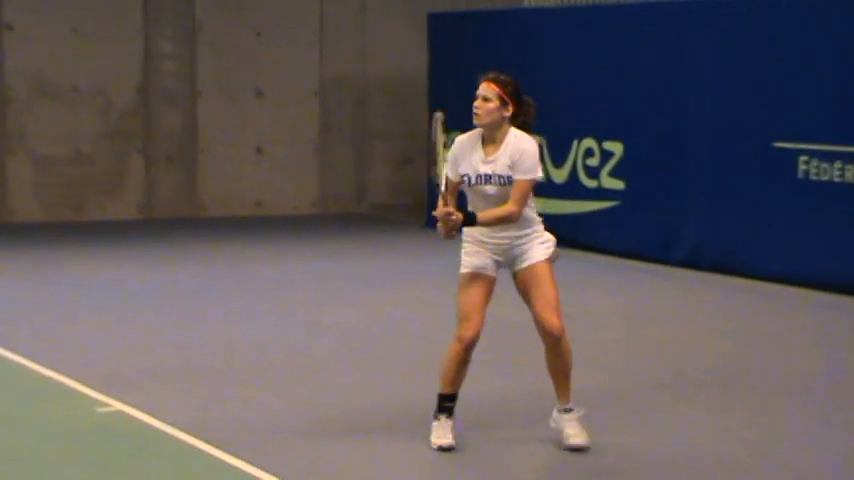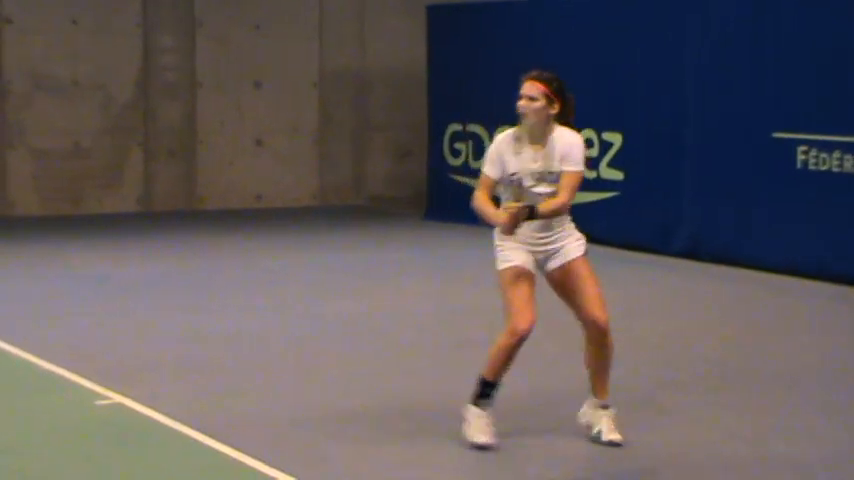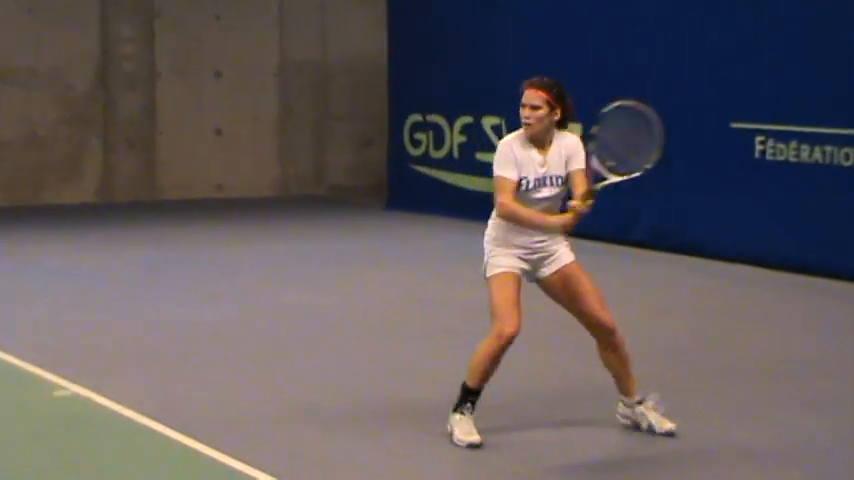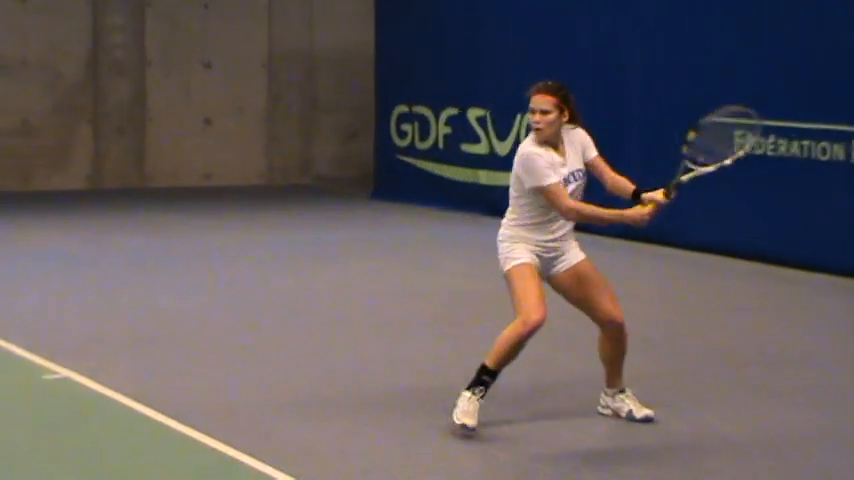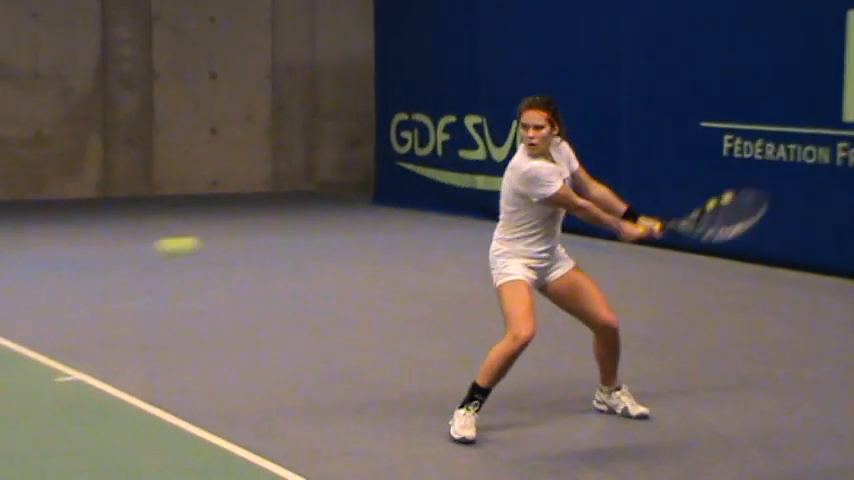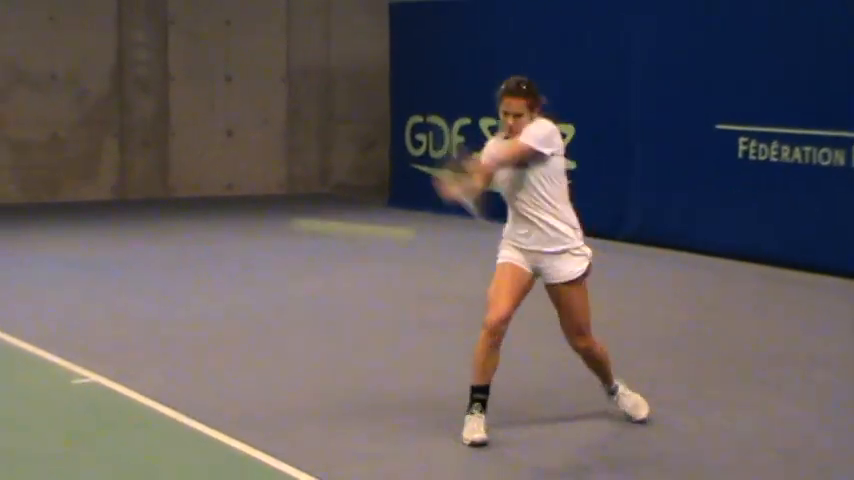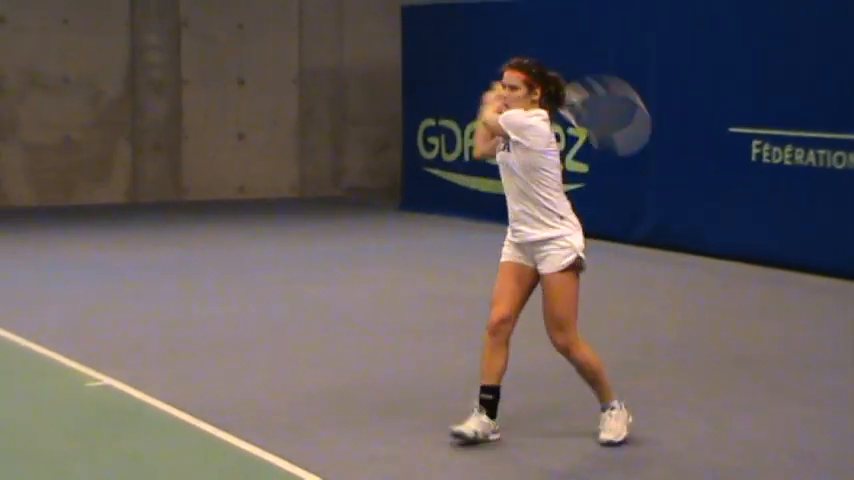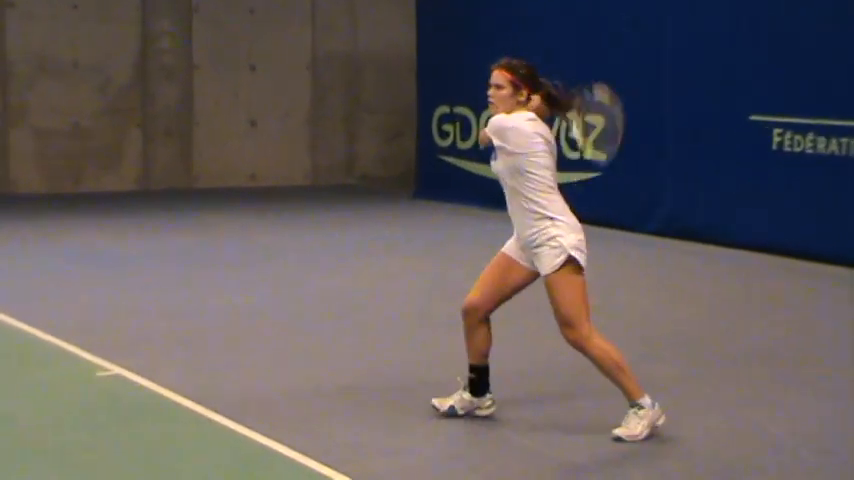
dt=0.2s
person 1, frame 1
left shoulder: (525, 146)
right shoulder: (462, 145)
left elbow: (514, 209)
right elbow: (448, 197)
left wrist: (465, 219)
right wrist: (448, 219)
left hip: (527, 243)
right hip: (480, 247)
left knee: (552, 328)
right knee: (467, 335)
left ankle: (565, 413)
right ankle: (443, 414)
person 1, frame 2
left shoulder: (571, 141)
right shoulder: (504, 142)
left elbow: (564, 201)
right elbow: (481, 196)
left wrist: (527, 212)
right wrist: (499, 219)
left hip: (561, 241)
right hip: (516, 243)
left knee: (598, 322)
right knee: (520, 327)
left ankle: (598, 408)
right ankle: (479, 404)
person 1, frame 3
left shoulder: (570, 144)
right shoulder: (510, 146)
left elbow: (580, 191)
right elbow: (503, 207)
left wrist: (578, 206)
right wrist: (549, 221)
left hip: (551, 249)
right hip: (506, 248)
left knee: (604, 325)
right knee: (506, 331)
left ankle: (633, 405)
right ankle: (463, 410)
person 1, frame 4
left shoulder: (577, 136)
right shoulder: (531, 154)
left elbow: (609, 177)
right elbow: (567, 209)
left wrist: (642, 196)
right wrist: (626, 217)
left hip: (561, 246)
right hip: (521, 244)
left knee: (613, 319)
right knee: (532, 318)
left ankle: (614, 394)
right ankle: (474, 392)
person 1, frame 5
left shoulder: (560, 149)
right shoulder: (528, 168)
left elbow: (590, 187)
right elbow: (577, 205)
left wrist: (634, 215)
right wrist: (623, 229)
left hip: (551, 257)
right hip: (514, 258)
left knee: (607, 323)
right knee: (521, 334)
left ankle: (609, 393)
right ankle: (468, 408)
person 1, frame 6
left shoulder: (546, 131)
right shoulder: (495, 145)
left elbow: (503, 156)
right elbow: (480, 172)
left wrist: (466, 182)
right wrist: (463, 184)
left hip: (562, 248)
right hip: (519, 247)
left knee: (582, 341)
right knee: (494, 321)
left ankle: (614, 389)
right ankle: (476, 411)
person 1, frame 7
left shoulder: (526, 122)
right shoulder: (512, 130)
left elbow: (491, 121)
right elbow: (483, 150)
left wrist: (491, 109)
right wrist: (493, 109)
left hip: (556, 240)
right hip: (520, 240)
left knee: (564, 339)
right knee: (497, 322)
left ankle: (613, 408)
right ankle: (485, 416)
person 1, frame 8
left shoulder: (507, 126)
right shoulder: (533, 125)
left elbow: (485, 137)
left hip: (555, 239)
right hip: (527, 240)
left knee: (579, 335)
right knee: (473, 308)
left ankle: (643, 406)
right ankle: (477, 395)
